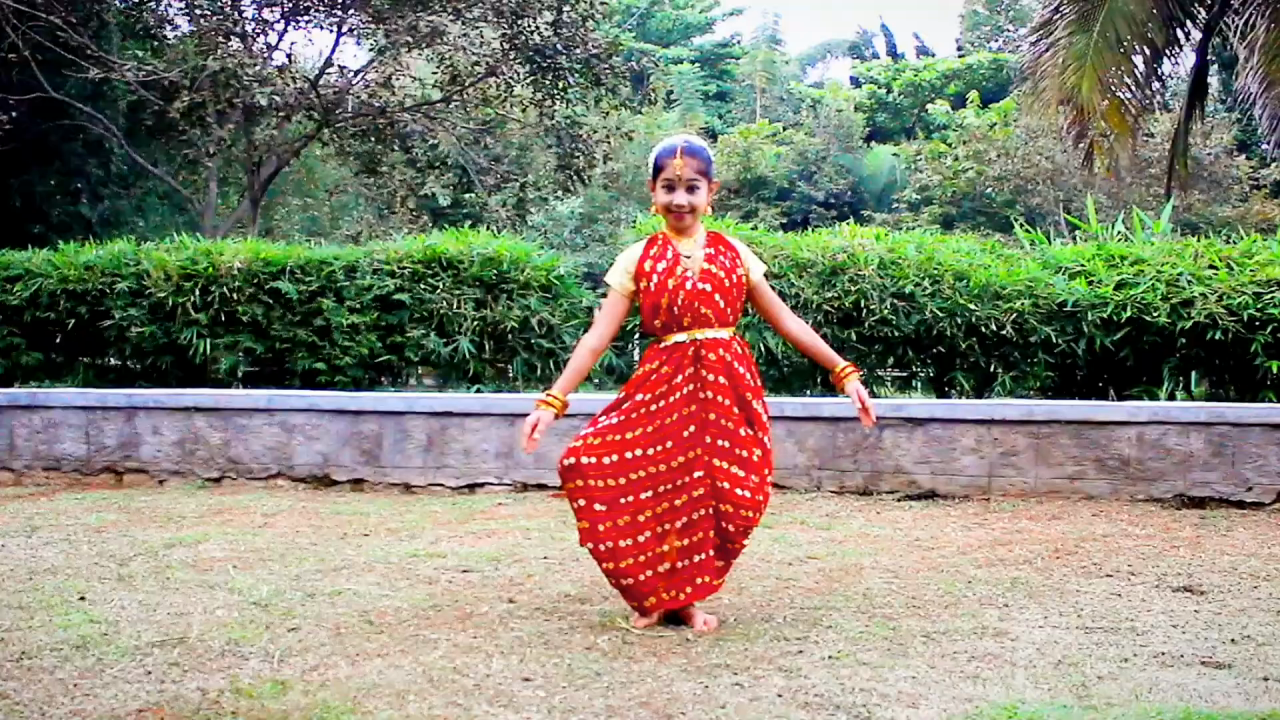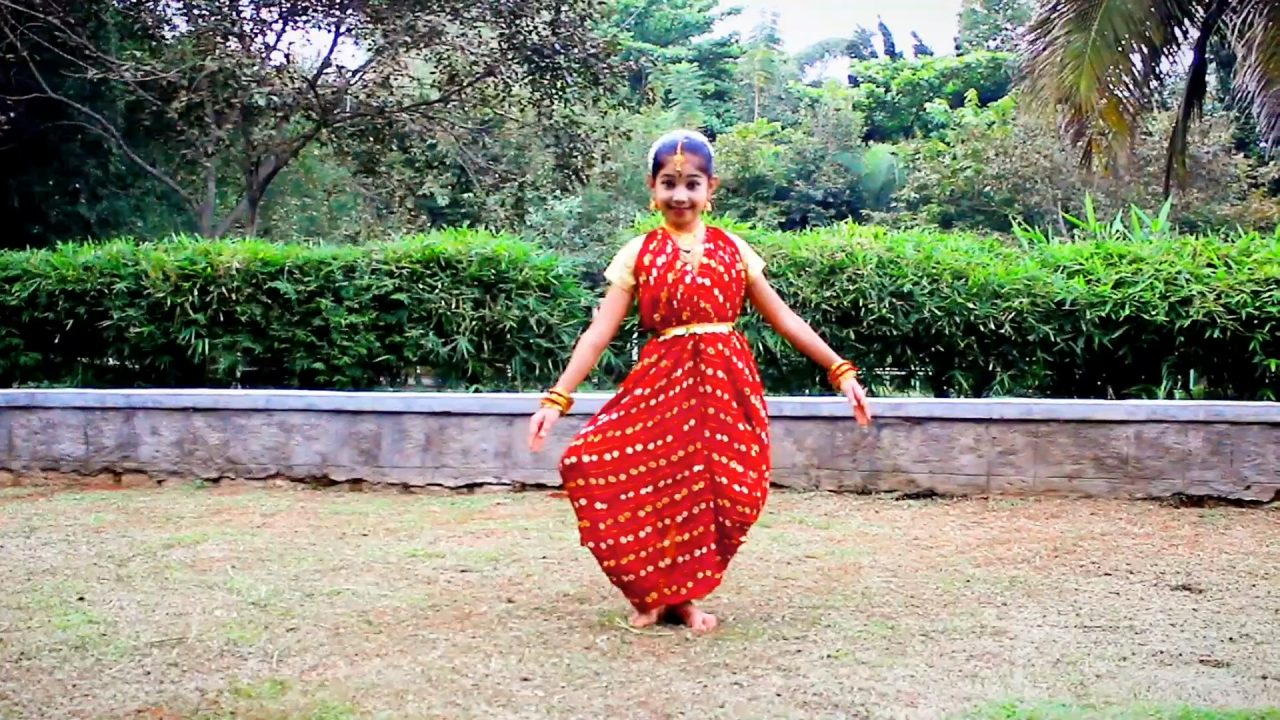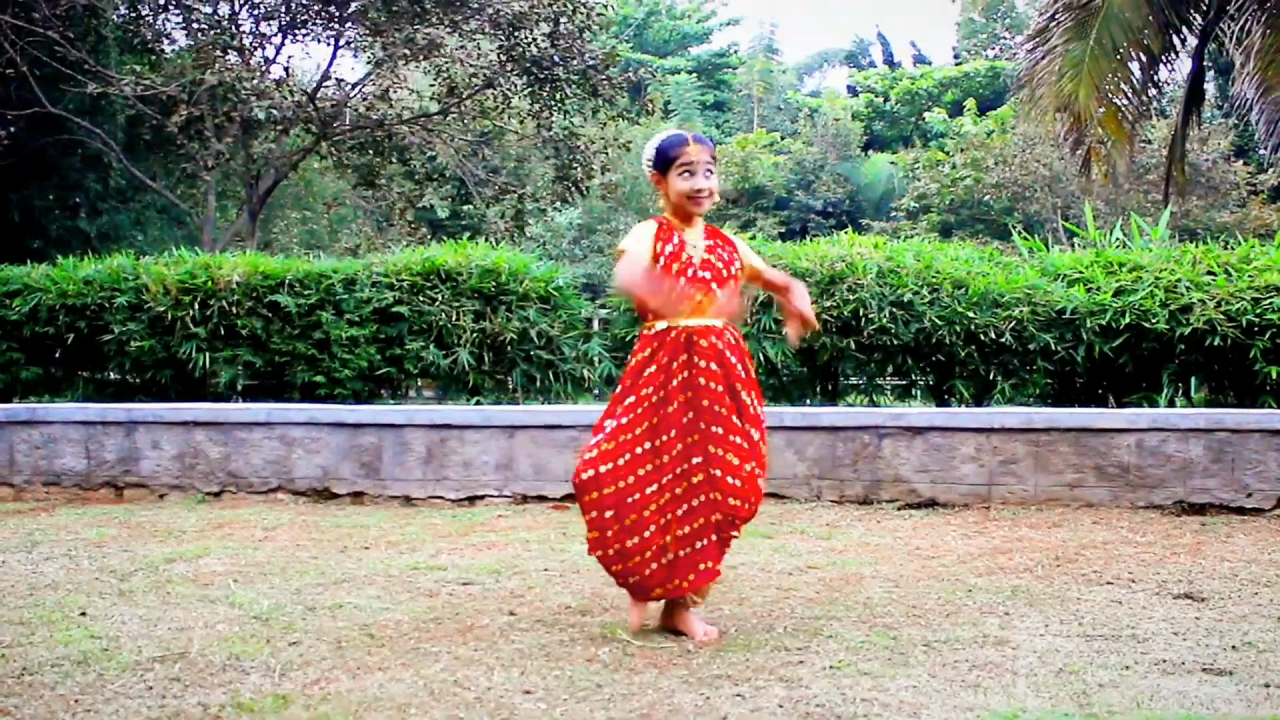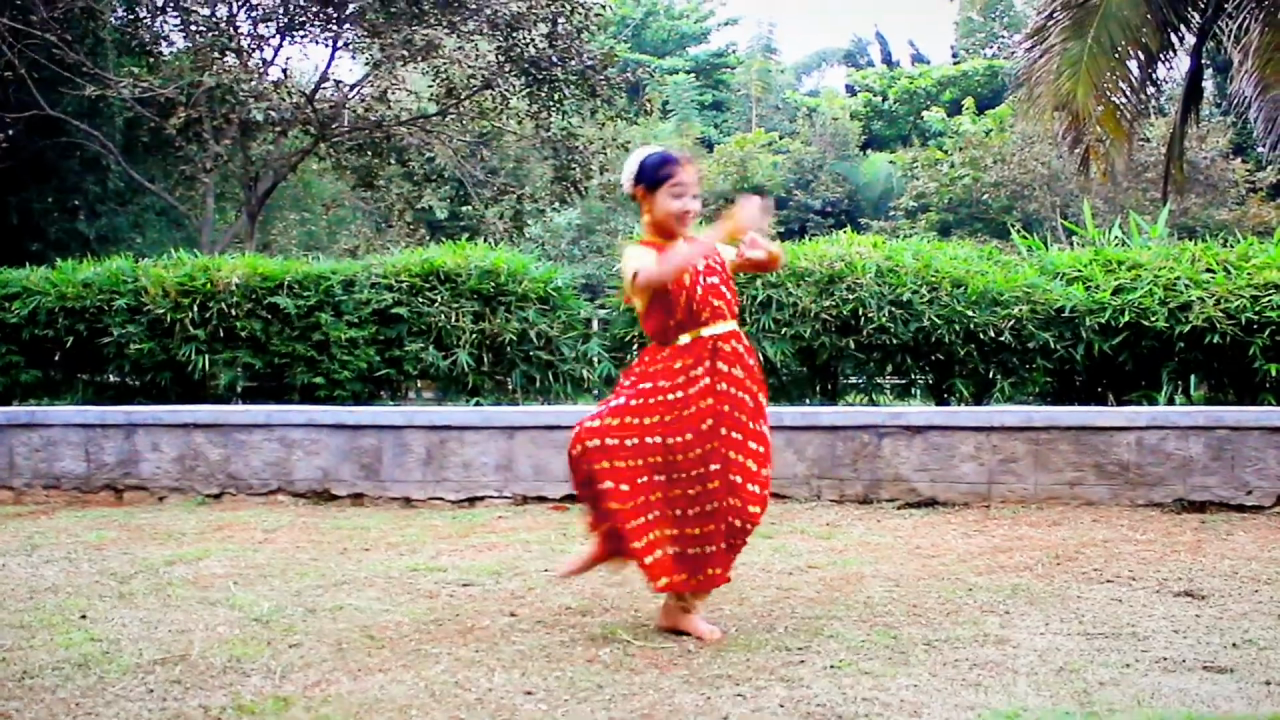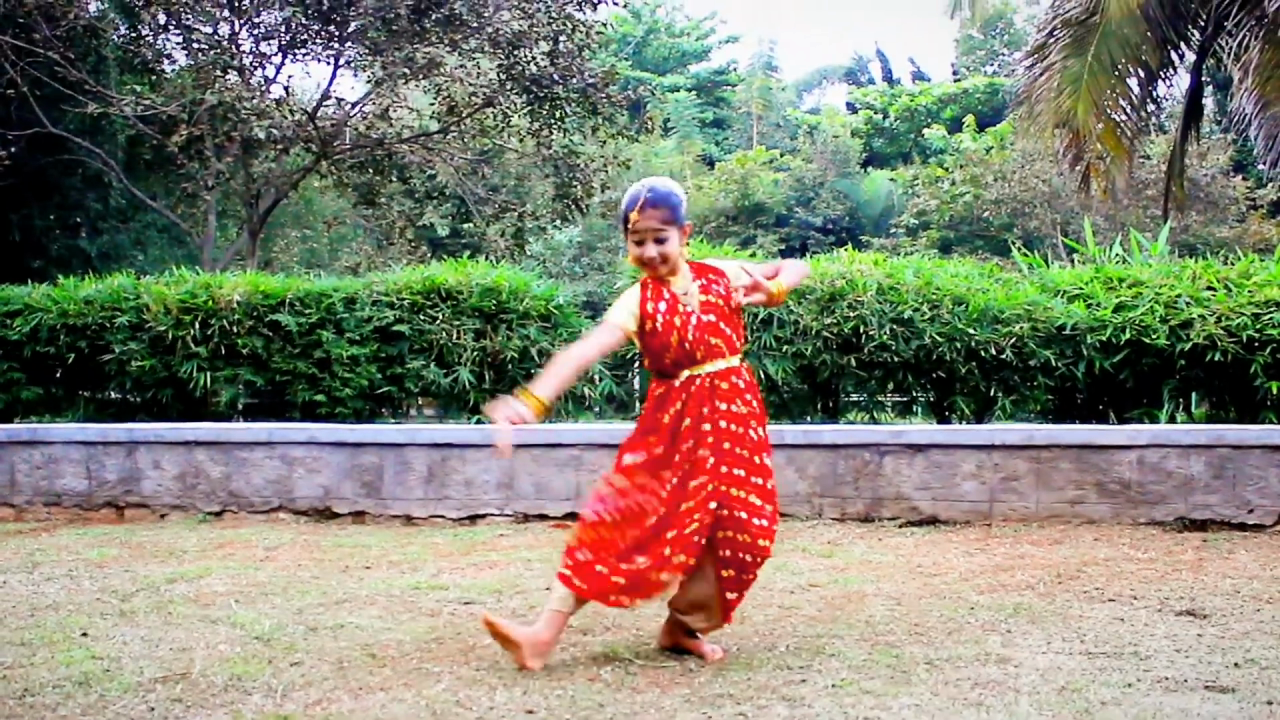
dt=0.3s
person 1, frame 1
left shoulder: (735, 254)
right shoulder: (638, 259)
left elbow: (785, 320)
right elbow: (598, 336)
left wrist: (845, 372)
right wrist: (552, 401)
left hip: (728, 387)
right hip: (664, 386)
left knee: (726, 496)
left ankle: (686, 596)
right ankle: (653, 593)
person 1, frame 2
left shoulder: (733, 249)
right shoulder: (638, 253)
left elbow: (782, 316)
right elbow: (600, 330)
left wrist: (840, 370)
right wrist: (557, 397)
left hip: (726, 381)
right hip: (661, 380)
left knee: (721, 490)
left ankle: (684, 596)
right ankle: (651, 592)
person 1, frame 3
left shoulder: (730, 246)
right shoulder: (645, 238)
left elbow: (785, 284)
right elbow: (632, 280)
left wrist: (797, 299)
right wrist: (700, 300)
left hip: (722, 374)
right hip: (660, 373)
left knee: (715, 488)
right knee: (612, 477)
left ankle: (682, 602)
right ankle: (649, 585)
person 1, frame 4
left shoulder: (711, 245)
right shoulder: (640, 258)
left elbow: (768, 254)
right elbow: (657, 276)
left wrist: (765, 251)
right wrist: (727, 230)
left hip: (734, 380)
right hip: (684, 375)
left knee: (719, 494)
right knee: (605, 440)
left ankle: (681, 606)
right ankle: (612, 539)
person 1, frame 5
left shoulder: (723, 275)
right shoulder: (635, 302)
left elbow: (797, 266)
right elbow: (585, 350)
left wrist: (772, 290)
right wrist: (530, 400)
left hip: (733, 413)
right hip: (672, 417)
left knee: (732, 528)
right knee: (620, 516)
left ankle: (684, 626)
right ankle: (544, 633)
